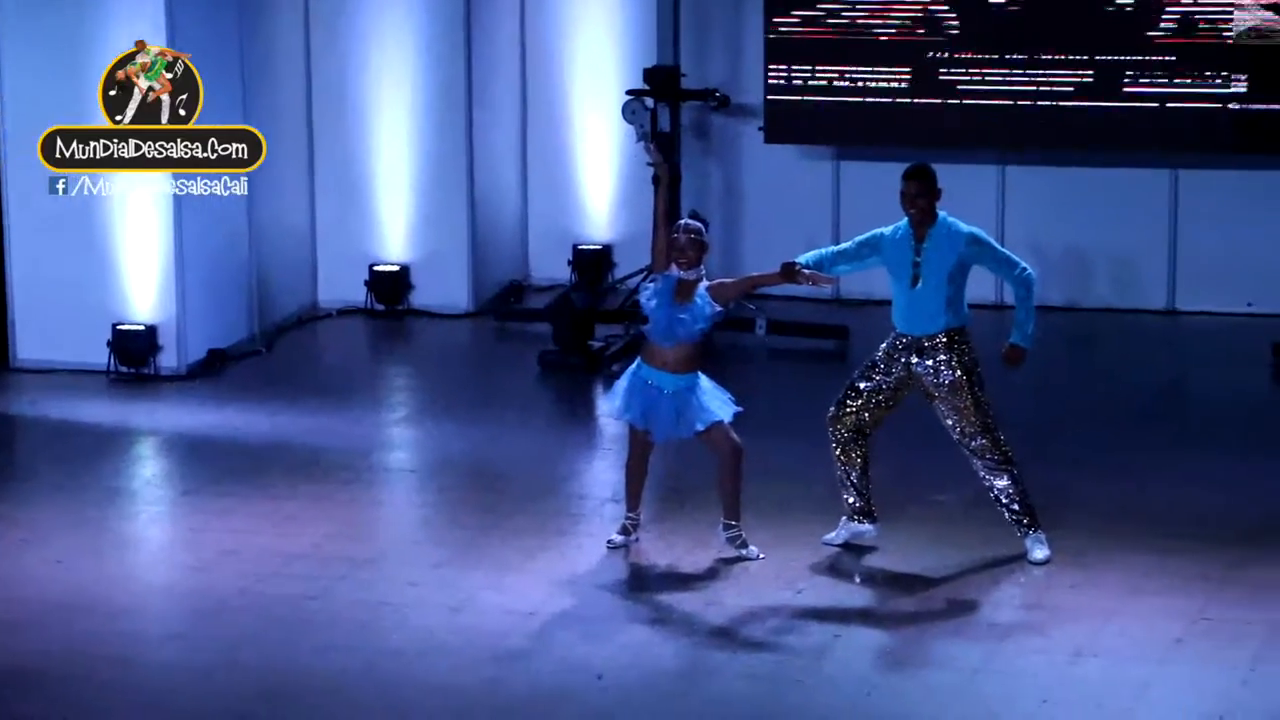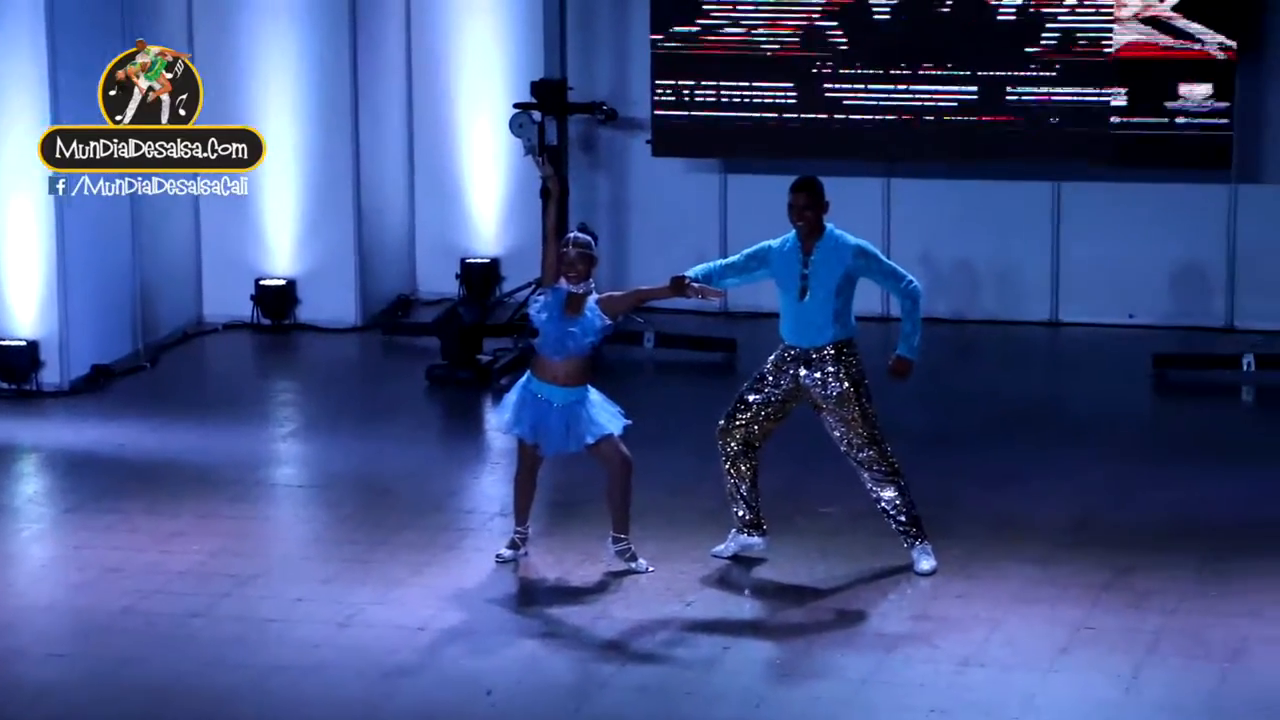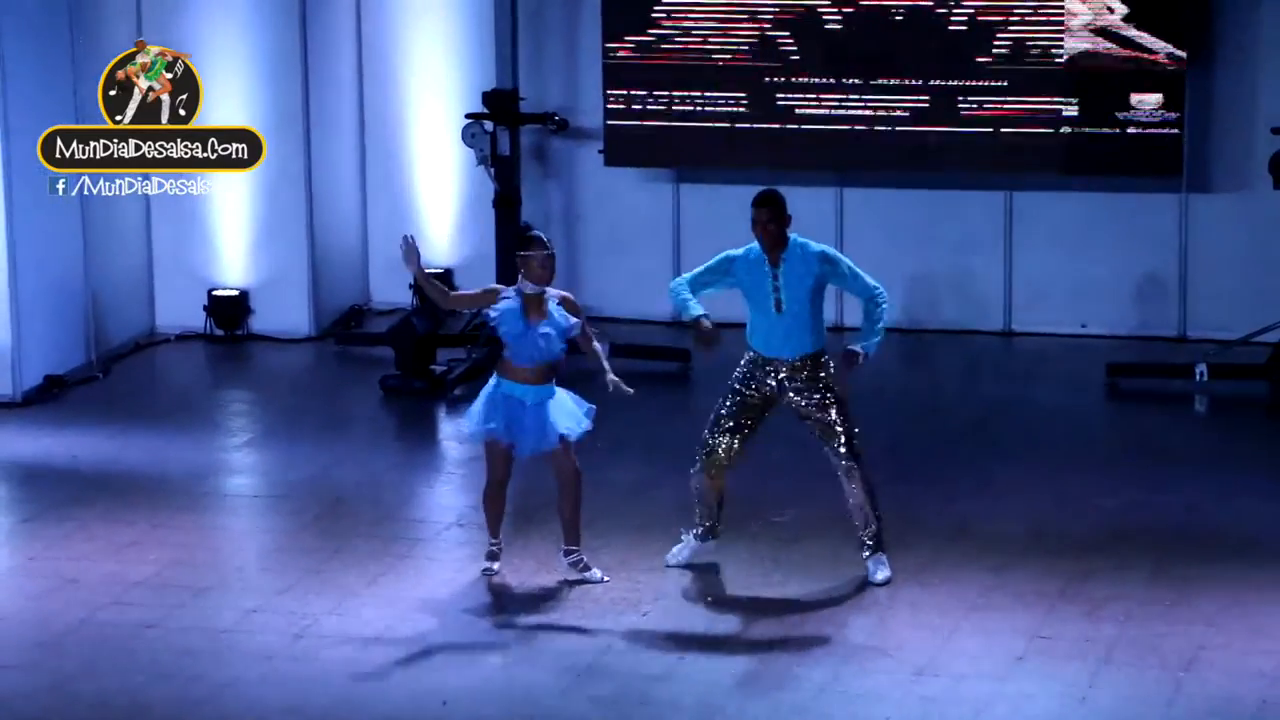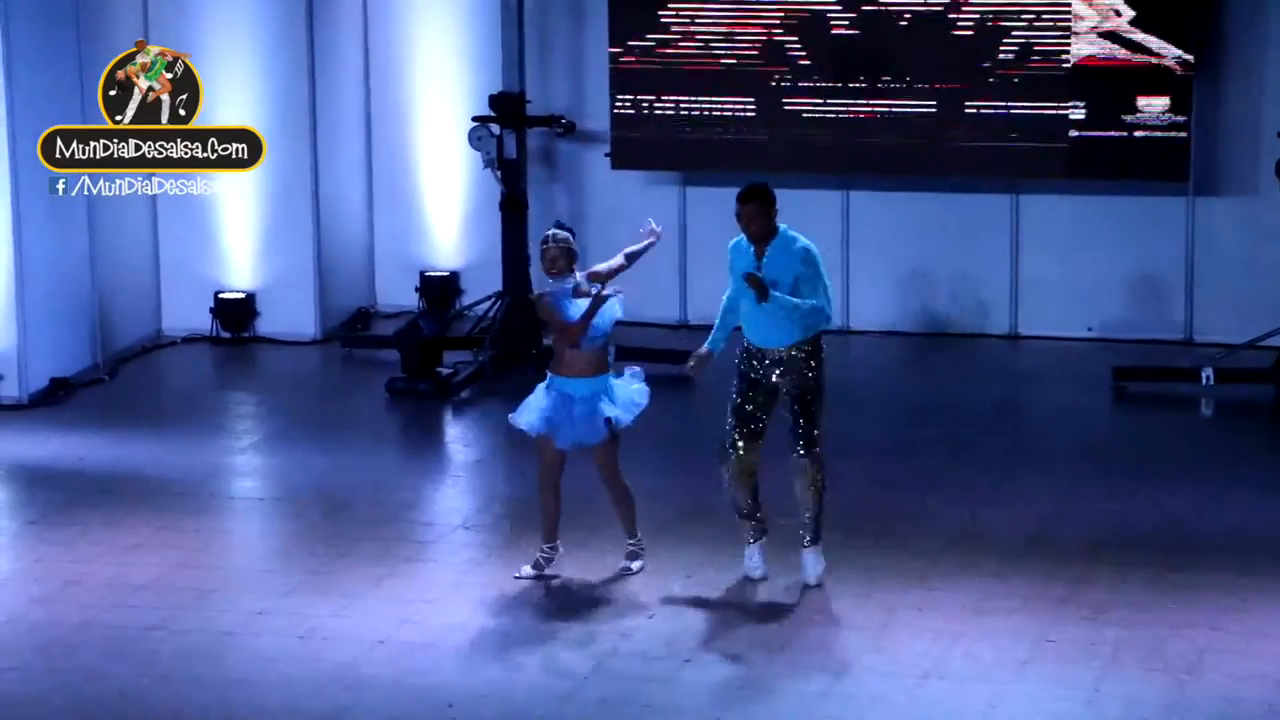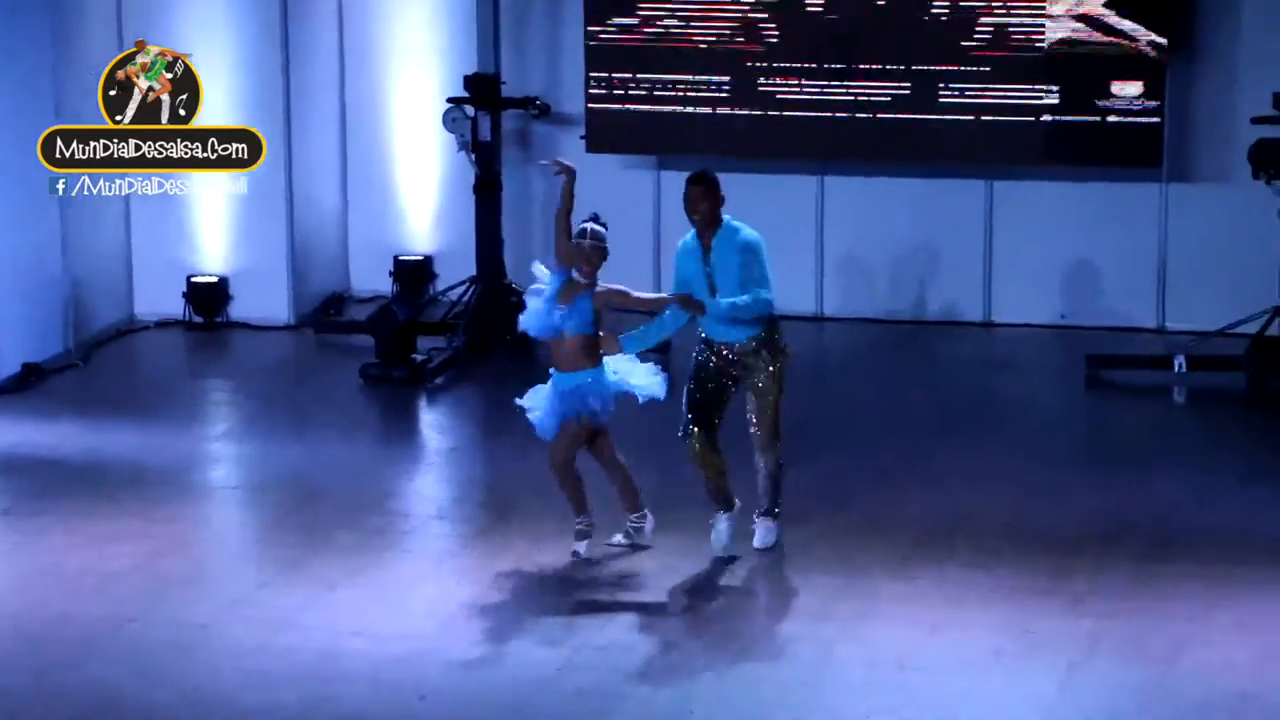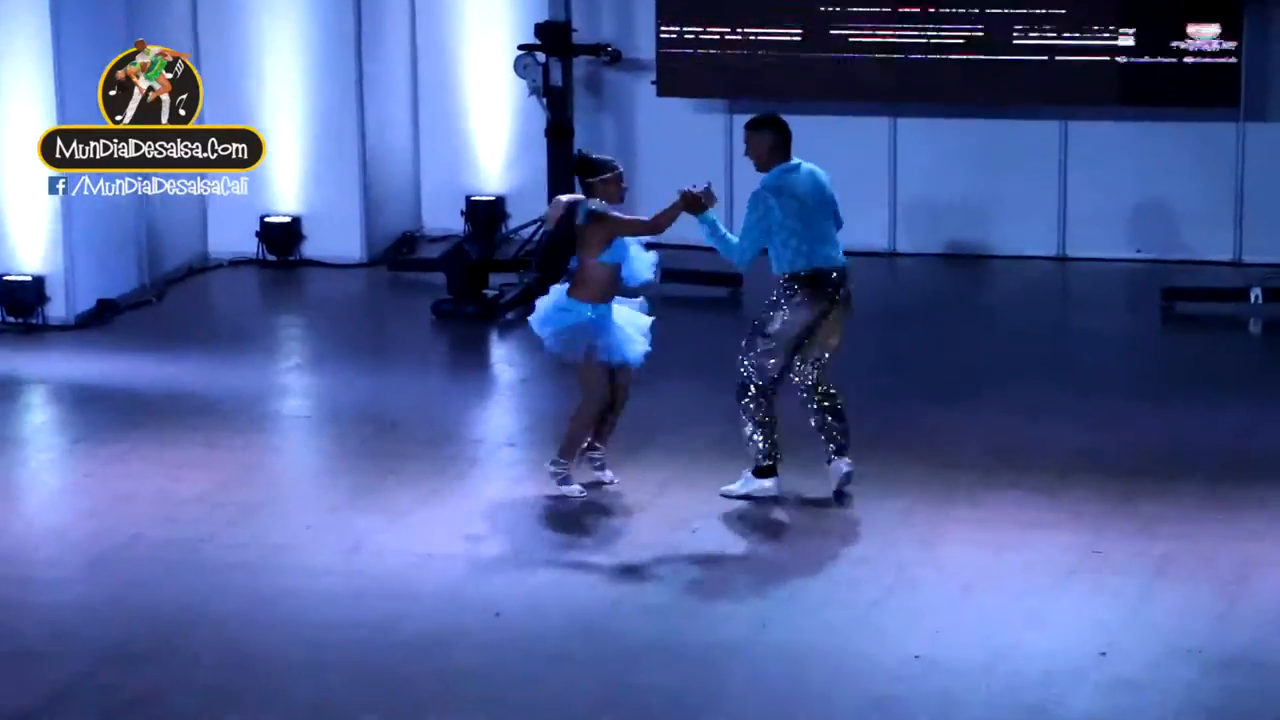
dt=0.5s
person 1, frame 1
left shoulder: (965, 240)
right shoulder: (887, 240)
left elbow: (1021, 276)
right elbow: (838, 256)
left wrist: (1020, 339)
right wrist: (802, 264)
left hip: (946, 352)
right hip: (900, 348)
left knee: (981, 442)
right knee: (844, 420)
left ankle: (1030, 531)
right ankle: (859, 518)
person 1, frame 2
left shoulder: (852, 252)
right shoulder: (775, 252)
left elbow: (908, 289)
right elbow: (726, 269)
left wrist: (906, 350)
right wrist: (690, 277)
left hip: (833, 363)
right hip: (788, 360)
left knee: (868, 453)
right knee: (734, 433)
left ankle: (917, 542)
right ankle: (748, 530)
person 1, frame 3
left shoulder: (819, 259)
right shoulder: (738, 262)
left elbow: (875, 295)
right elbow: (681, 284)
left wrist: (864, 345)
right wrist: (697, 316)
left hip: (809, 371)
right hip: (759, 370)
left knee: (847, 460)
right knee: (717, 451)
left ankle: (874, 550)
right ankle: (701, 534)
person 1, frame 4
left shoulder: (802, 252)
right shoulder: (737, 250)
left elbow: (822, 313)
left wrist: (771, 295)
right wrist: (711, 345)
left hip: (799, 358)
right hip: (754, 358)
left knee: (805, 452)
right knee: (738, 453)
left ankle: (812, 544)
right ankle: (755, 539)
person 1, frame 5
left shoulder: (745, 242)
right shoulder: (685, 250)
left elbow: (760, 303)
right elbow: (677, 315)
left wrist: (705, 308)
right wrist: (626, 343)
left hip: (758, 349)
right hip: (713, 350)
left knee: (764, 440)
right knee: (696, 433)
left ankle: (766, 515)
right ankle: (724, 509)
person 1, frame 6
left shoulder: (769, 193)
right shoulder: (816, 176)
left elbow: (740, 255)
left wrist: (704, 217)
left hip: (799, 292)
right hip: (835, 286)
left knee: (756, 377)
right knee: (812, 377)
left ankle: (763, 475)
right ankle: (839, 458)
person 2, frame 1
left shoulder: (713, 293)
right shoulder: (661, 278)
left elbow: (753, 281)
right elbow: (659, 226)
left wrist: (791, 275)
right wrist: (663, 180)
left hip: (687, 386)
right hip: (648, 381)
left knee: (730, 449)
right knee: (639, 451)
left ankle: (732, 529)
right ankle: (630, 522)
person 2, frame 2
left shoulder: (602, 306)
right shoulder: (550, 292)
left elbow: (642, 295)
right elbow: (548, 240)
left wrist: (681, 290)
right wrist: (553, 194)
left hip: (577, 400)
right hip: (537, 394)
left knee: (620, 462)
right knee: (527, 466)
left ankle: (621, 542)
right ankle: (520, 536)
person 2, frame 3
left shoulder: (564, 303)
right shoulder: (502, 298)
left elbow: (589, 341)
right elbow: (448, 301)
left wrist: (608, 374)
right wrist: (418, 271)
left hip: (546, 399)
right hip: (507, 396)
left knee: (570, 473)
right knee: (498, 478)
left ankle: (572, 553)
right ankle: (494, 547)
person 2, frame 4
left shoulder: (592, 278)
right shoulder: (545, 302)
left elbow: (622, 259)
right elbow: (572, 339)
left wrist: (650, 241)
right wrist: (592, 301)
left hip: (598, 393)
right hip: (561, 395)
left knee: (610, 475)
right knee: (549, 478)
left ankle: (634, 544)
right ankle: (548, 551)
person 2, frame 5
left shoulder: (604, 296)
right shoulder: (560, 275)
left elbow: (658, 302)
right elbow: (562, 220)
left wrist: (701, 305)
right wrist: (569, 180)
left hip: (588, 385)
right hip: (564, 387)
left knee: (560, 461)
right knee: (606, 459)
left ankle: (583, 524)
right ankle: (637, 520)
person 2, frame 6
left shoulder: (578, 214)
right shoulder: (608, 222)
right elbow: (652, 226)
right wrist: (683, 203)
left hip: (589, 311)
right hip: (585, 315)
left knee: (620, 387)
right knee: (597, 396)
left ankle: (594, 451)
right ankle: (560, 465)
